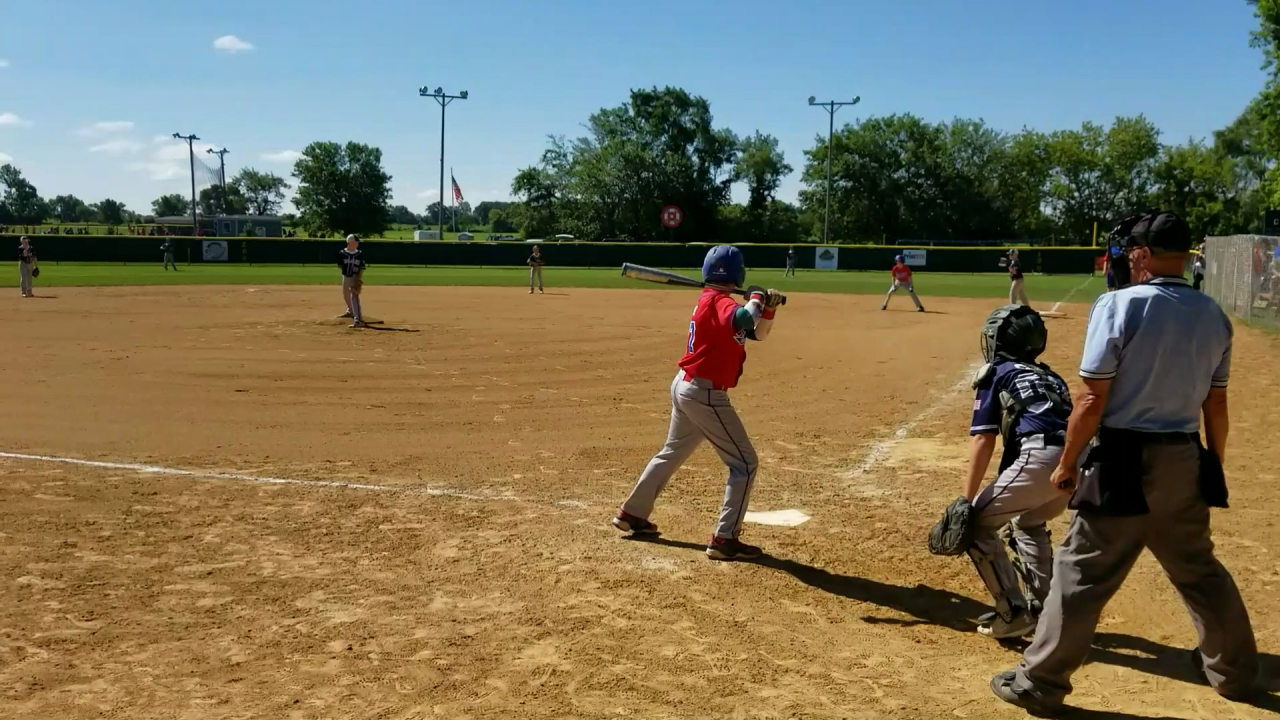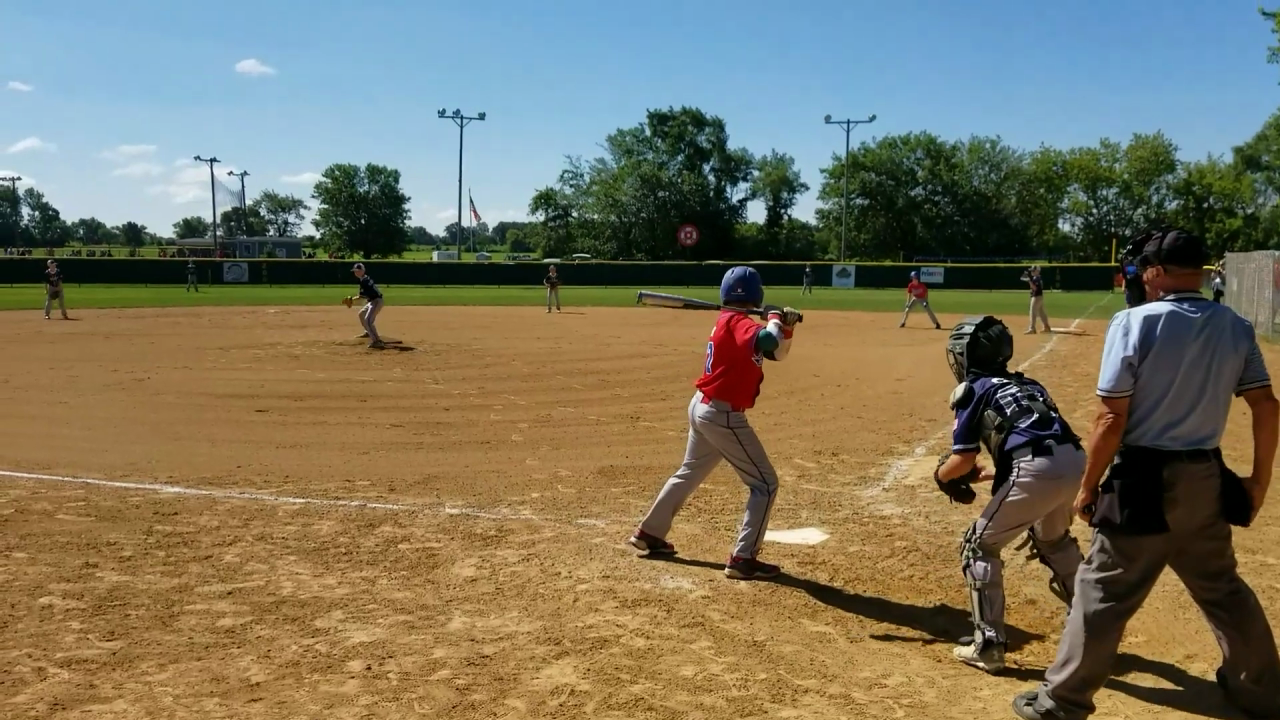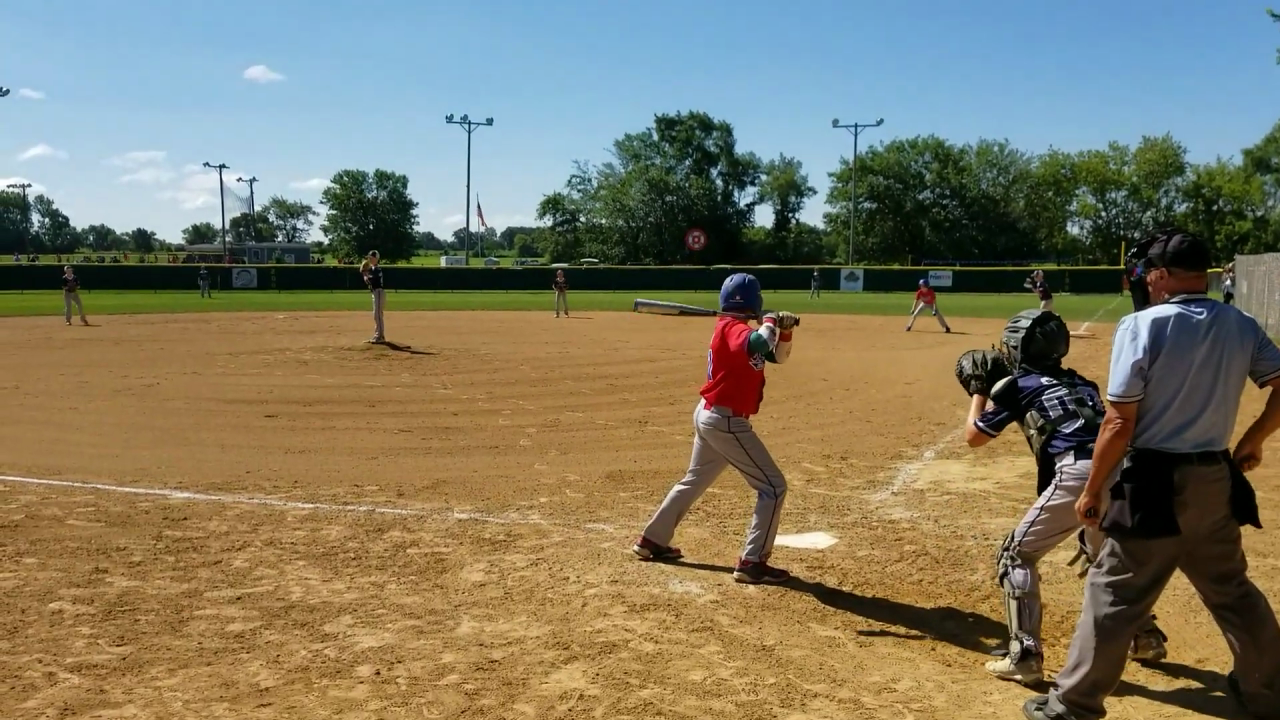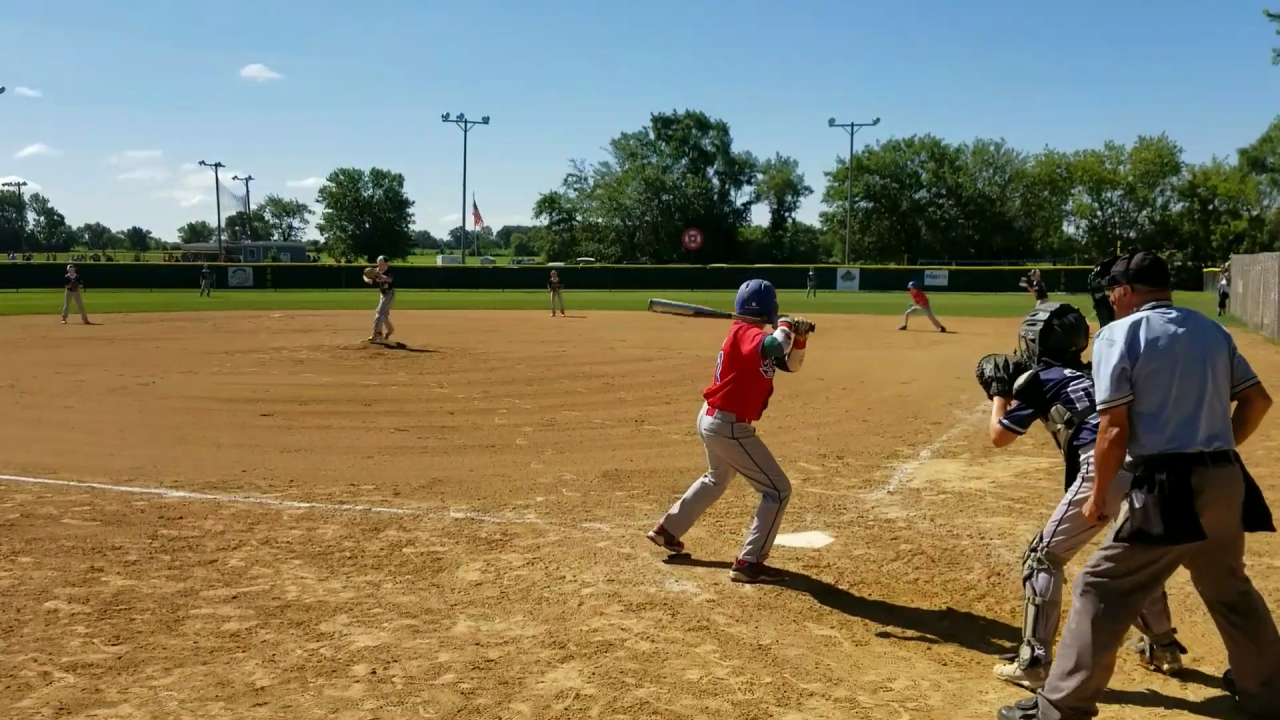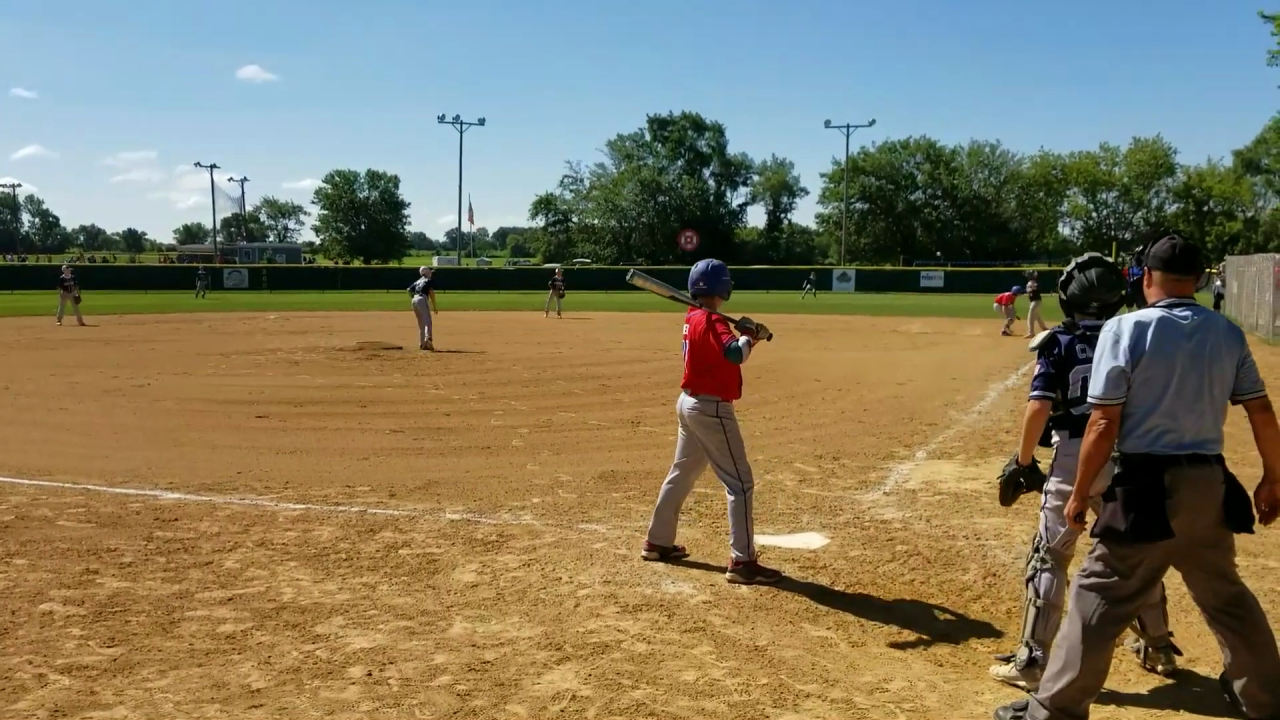
dt=1s
person 1, frame 1
left shoulder: (1119, 304)
right shoulder: (1213, 315)
left elbow: (1093, 399)
right elbow: (1217, 404)
left wrist: (1067, 463)
right wrist: (1215, 468)
left hip: (1124, 463)
right hip: (1186, 461)
left knee: (1082, 574)
right knee: (1200, 570)
left ankle: (1039, 683)
right ankle: (1234, 671)
person 1, frame 2
left shoulder: (1134, 323)
right shoulder: (1235, 328)
left elbow: (1112, 419)
left wrist: (1089, 485)
left hip: (1145, 480)
right hip: (1206, 479)
left knee: (1103, 592)
right knee: (1223, 588)
person 1, frame 3
left shoulder: (1142, 326)
left elbow: (1119, 423)
left wrist: (1091, 490)
left hip: (1154, 483)
right hip: (1216, 480)
left knee: (1112, 594)
right knee: (1232, 590)
person 1, frame 4
left shoulder: (1120, 334)
right shoulder: (1210, 329)
left elbow: (1115, 428)
left wrist: (1098, 495)
left hip: (1168, 487)
right hip: (1226, 480)
left knee: (1102, 591)
right knee: (1231, 591)
person 1, frame 5
left shoulder: (1126, 329)
right shoulder: (1228, 333)
left elbow: (1104, 424)
left wrist: (1079, 494)
left hip: (1147, 487)
right hip: (1209, 483)
left knee: (1098, 599)
right knee: (1227, 596)
person 2, frame 1
left shoulder: (994, 374)
right shoulder: (1050, 377)
left elbow: (983, 441)
left wrist: (966, 502)
left hip: (1041, 458)
left knee: (975, 523)
right knee: (1027, 522)
left ankle: (1014, 612)
right ankle: (1042, 608)
person 2, frame 2
left shoulder: (972, 391)
right shoulder: (1027, 385)
left elbow: (963, 459)
left wrist: (940, 475)
right wrist: (997, 476)
left hip: (1037, 470)
right hip: (1075, 462)
left knee: (979, 546)
right knee: (1053, 538)
left ankle: (988, 645)
person 2, frame 3
left shoulder: (1017, 387)
right shoulder: (1080, 383)
left elbow: (974, 437)
left wrist: (980, 390)
left hip: (1077, 475)
left knee: (1016, 554)
right knee: (1101, 550)
left ankle: (1024, 656)
right ankle: (1145, 637)
person 2, frame 4
left shoulder: (1039, 380)
right shoulder: (1095, 374)
left elbow: (999, 436)
left wrist: (1000, 393)
left knee: (1043, 557)
left ankle: (1034, 661)
right ankle: (1162, 647)
person 2, frame 5
left shoulder: (1058, 343)
left elbow: (1038, 408)
left wrist: (1023, 461)
left hip: (1075, 458)
left knee: (1049, 557)
left ankle: (1032, 660)
right ankle: (1157, 647)
person 3, frame 1
left shoulder: (711, 302)
right shoulder: (719, 302)
left elbow: (757, 332)
right elbow: (745, 318)
left wrist: (768, 308)
right wrist: (757, 297)
left hip: (685, 386)
right hip: (705, 393)
left knee: (671, 453)
right knee: (744, 463)
left ankle: (631, 513)
right ankle: (724, 540)
person 3, frame 2
left shoulder: (729, 322)
right shoulder: (738, 323)
left elbow: (777, 352)
right elbow: (769, 340)
left wrist: (786, 326)
right wrist: (775, 318)
left hip: (702, 408)
right hip: (723, 415)
left knee: (688, 474)
right knee: (765, 483)
left ankle: (648, 533)
right ankle: (742, 559)
person 3, frame 3
left shoulder: (733, 329)
right shoulder: (733, 329)
left elbow: (778, 356)
right elbow: (761, 344)
left wrist: (785, 331)
right wrist: (770, 322)
left hip: (709, 415)
right hip: (726, 421)
left knee: (694, 481)
right knee: (773, 486)
left ankle: (652, 540)
right ankle: (752, 562)
person 3, frame 4
left shoulder: (747, 334)
right shoulder: (747, 333)
left elbow: (791, 364)
right elbow: (774, 346)
left wrist: (799, 337)
right wrist: (785, 327)
left hip: (712, 419)
right hip: (729, 426)
left knee: (716, 480)
right knee: (777, 490)
left ankle: (668, 528)
right ankle: (749, 563)
person 3, frame 5
left shoulder: (693, 319)
right shoulder: (712, 321)
left elbow: (725, 352)
right elbow: (735, 354)
left wrist: (751, 337)
right wrist: (748, 334)
left hip: (689, 403)
right hip: (711, 408)
left knee: (681, 474)
right knee: (739, 483)
left ankle: (658, 542)
right ankle: (742, 562)
